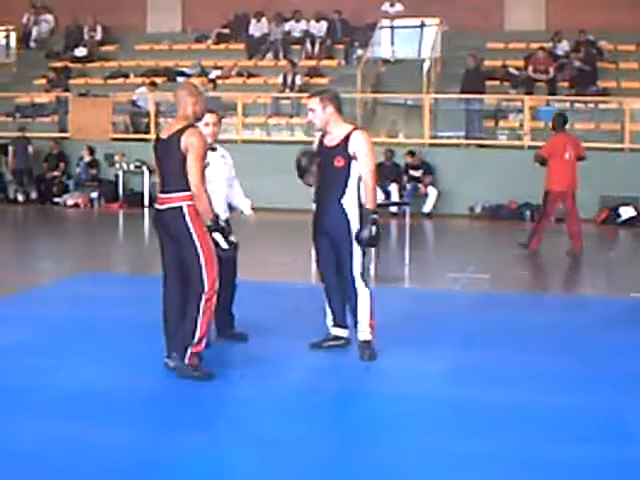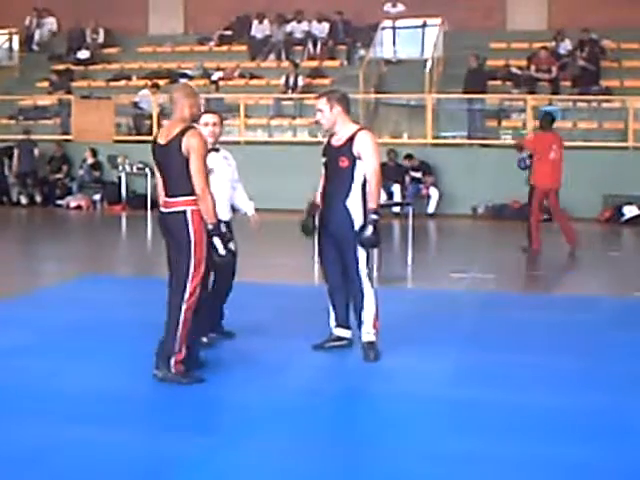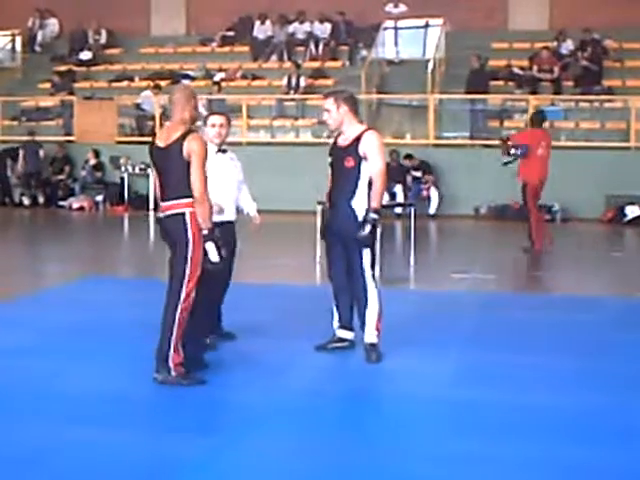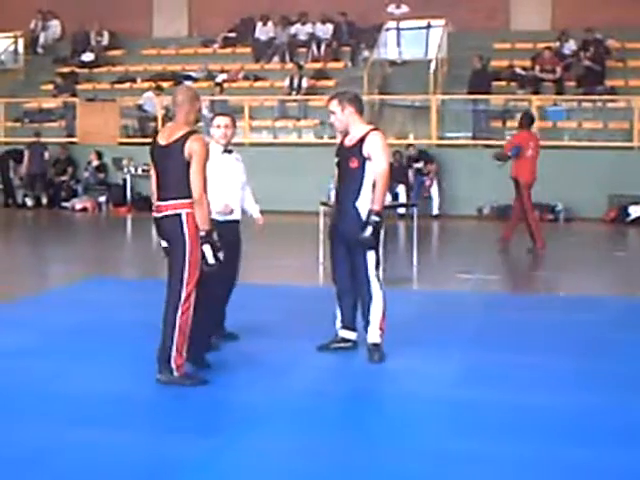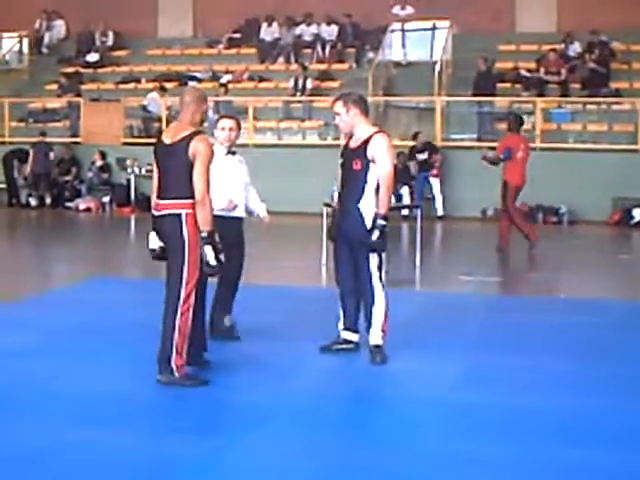
dt=0.2s
person 1, frame 1
left shoulder: (162, 134)
right shoulder: (192, 135)
right elbow: (196, 188)
right wrist: (213, 224)
left hip: (162, 211)
right hip: (184, 211)
left knee: (175, 284)
right knee: (206, 282)
left ankle: (177, 352)
right ankle: (185, 354)
person 1, frame 2
left shoulder: (159, 137)
right shoulder: (192, 137)
left elbow: (162, 186)
right elbow: (201, 190)
right wrist: (215, 228)
left hip: (167, 215)
right hip: (187, 215)
left knee: (179, 286)
right knee: (189, 289)
left ankle: (185, 355)
right ankle: (168, 362)
person 1, frame 3
left shoulder: (157, 140)
right shoulder: (193, 140)
left elbow: (160, 187)
right elbow: (199, 195)
right wrist: (209, 233)
left hip: (166, 217)
right hip: (186, 217)
left knee: (182, 287)
right knee: (182, 292)
left ankle: (186, 355)
right ankle: (167, 367)
person 1, frame 4
left shoulder: (158, 138)
right shoulder: (195, 141)
left elbow: (155, 188)
right elbow: (198, 196)
right wrist: (207, 236)
left hip: (163, 218)
right hip: (183, 218)
left knee: (184, 287)
right knee: (181, 292)
left ankle: (191, 349)
right ankle: (169, 367)
person 1, frame 5
left shoulder: (163, 138)
right shoulder: (199, 142)
left elbow: (155, 187)
right elbow: (201, 197)
left wrist: (156, 226)
right wrist: (209, 237)
left hip: (162, 216)
right hip: (183, 218)
left knee: (193, 283)
right knee: (181, 293)
left ankle: (193, 351)
right ankle: (171, 368)
person 2, frame 1
left shoulder: (357, 138)
right shoulder: (320, 141)
left elbow: (368, 179)
left wrist: (370, 217)
left hip: (347, 219)
right hip: (322, 217)
left knee: (354, 277)
right knee: (330, 277)
left ankle: (364, 337)
right ankle: (338, 331)
person 2, frame 2
left shoulder: (362, 138)
right shoulder: (329, 141)
left elbow: (373, 179)
left wrist: (372, 218)
right wrist: (313, 209)
left hip: (352, 219)
right hip: (328, 219)
left knee: (359, 278)
right knee: (334, 278)
left ankle: (368, 338)
right ankle: (341, 332)
person 2, frame 3
left shoulder: (369, 139)
right shoulder: (336, 141)
left elbow: (378, 180)
left wrist: (372, 217)
right wrist: (327, 215)
left hip: (357, 219)
right hip: (335, 220)
left knee: (363, 279)
right knee: (338, 278)
left ankle: (371, 339)
right ankle: (343, 333)
person 2, frame 4
left shoulder: (374, 139)
right shoulder: (344, 141)
left elbow: (381, 181)
left wrist: (373, 219)
left hip: (362, 221)
right hip: (341, 221)
left knee: (367, 280)
right knee: (342, 280)
left ankle: (374, 339)
right ankle: (346, 334)
person 2, frame 5
left shoulder: (379, 141)
right shoulder: (349, 142)
left elbow: (386, 185)
left wrist: (380, 223)
right wrist: (336, 216)
left hip: (365, 223)
right hip: (345, 222)
left knee: (370, 282)
right knee: (346, 281)
left ankle: (376, 342)
right ankle: (348, 335)
person 3, frame 1
left shoulder: (224, 156)
left elbow: (232, 185)
left wrist: (245, 207)
left hip: (222, 223)
left knee: (228, 276)
left ankle: (225, 326)
person 3, frame 2
left shoulder: (226, 157)
left elbow: (235, 187)
left wrist: (248, 209)
left hip: (224, 225)
left knee: (226, 277)
left ankle: (213, 323)
person 3, frame 3
left shoulder: (232, 158)
left elbow: (240, 188)
left wrist: (251, 210)
right wrist: (207, 204)
left hip: (227, 226)
left knee: (222, 279)
right knee: (203, 280)
left ankle: (213, 325)
right ankle: (200, 331)
person 3, frame 4
left shoulder: (236, 159)
right shoulder: (204, 156)
left elbow: (244, 189)
left wrist: (254, 211)
right wrist: (216, 205)
left hip: (232, 225)
right hip: (211, 224)
left knee: (227, 279)
right knee: (208, 280)
left ankle: (216, 326)
right ankle: (201, 335)
person 3, frame 5
left shoulder: (240, 162)
left elbow: (248, 190)
left wrist: (261, 210)
right wrist: (220, 202)
left hip: (235, 222)
right hip: (215, 220)
left knee: (232, 274)
right knee: (228, 267)
left ankle: (220, 323)
right ankle: (221, 317)
person 4, frame 1
left shoulder: (555, 140)
right shoulder: (573, 140)
left elbow: (537, 157)
right elbow: (582, 156)
left wrist: (544, 161)
left hip: (556, 184)
right hip: (570, 183)
left knee: (545, 213)
right knee: (572, 214)
left ankle: (533, 244)
right ankle: (577, 246)
person 4, frame 2
left shoulder: (539, 137)
right shoulder: (558, 138)
left elbow: (519, 145)
right wrist: (535, 156)
left hip: (540, 181)
right hip: (554, 182)
left knee: (534, 212)
right knee: (557, 212)
left ankle: (534, 246)
right ankle: (572, 241)
person 4, frame 3
left shoulder: (529, 134)
right shoulder: (547, 136)
left elbow: (506, 140)
left wrist: (506, 149)
right wrist: (516, 150)
left hip: (530, 177)
right hip: (541, 177)
left knee: (531, 210)
right knee: (533, 207)
left ankle: (536, 245)
right ankle: (541, 236)
person 4, frame 4
left shoulder: (518, 137)
right shoulder: (535, 138)
left elbow: (505, 156)
right wrist: (511, 154)
left hip: (521, 177)
right hip: (530, 177)
left knee: (527, 209)
right knee: (518, 207)
left ankle: (539, 243)
right ankle: (506, 237)
person 4, frame 5
left shoulder: (507, 140)
right shoulder: (525, 141)
left elbow: (496, 160)
left wrist: (486, 157)
left hip: (510, 180)
right hip: (520, 179)
left knee: (510, 210)
right knee: (507, 209)
left ankle: (531, 235)
right ankle: (504, 243)
